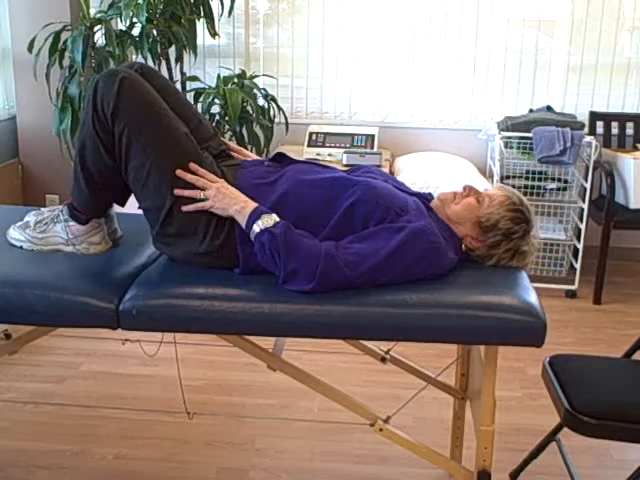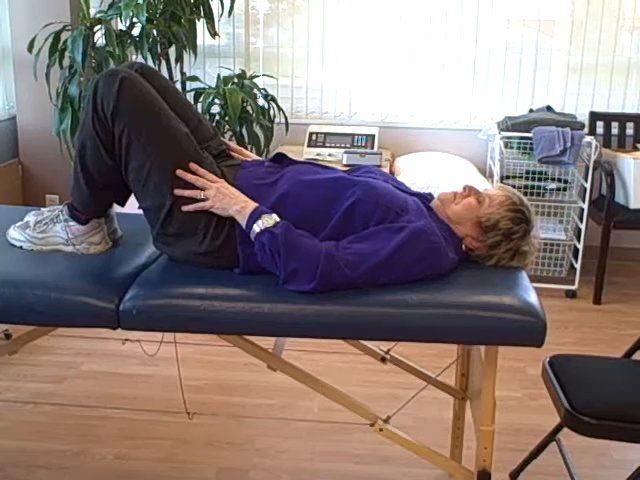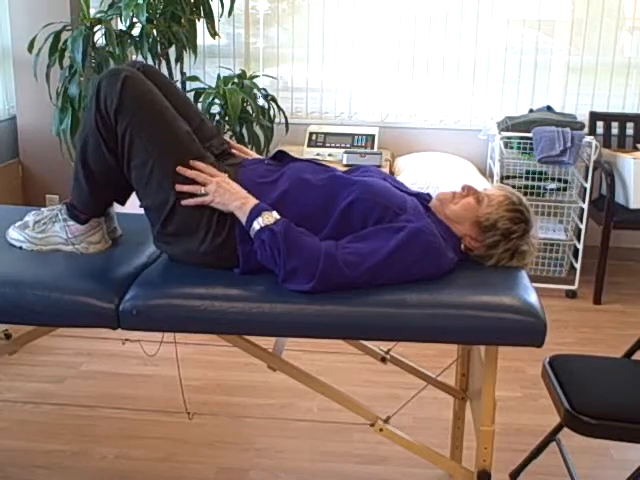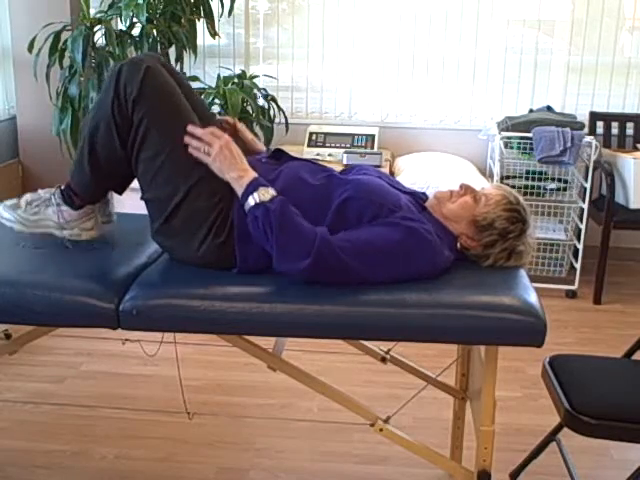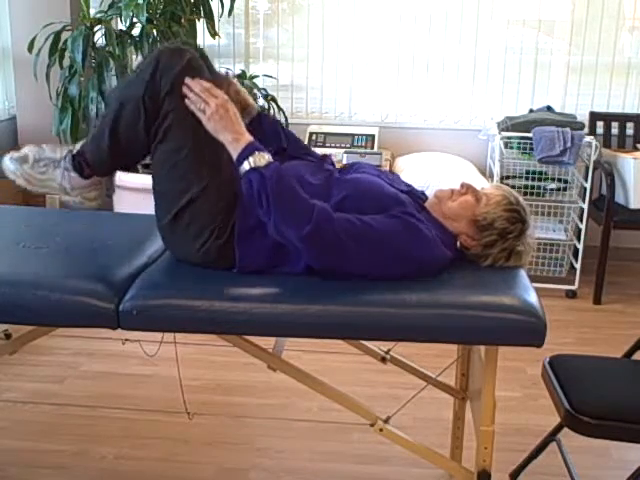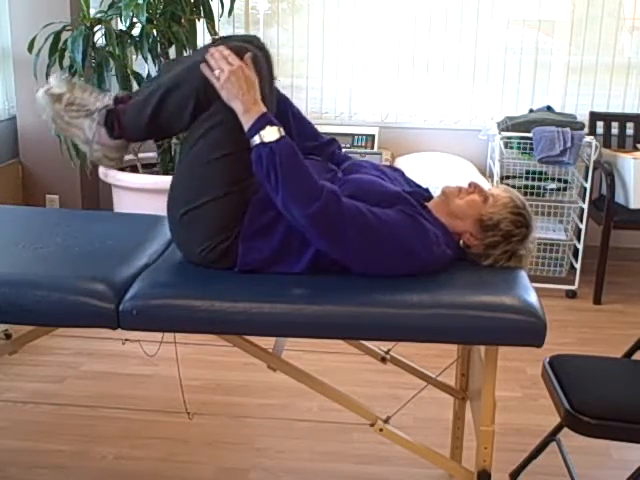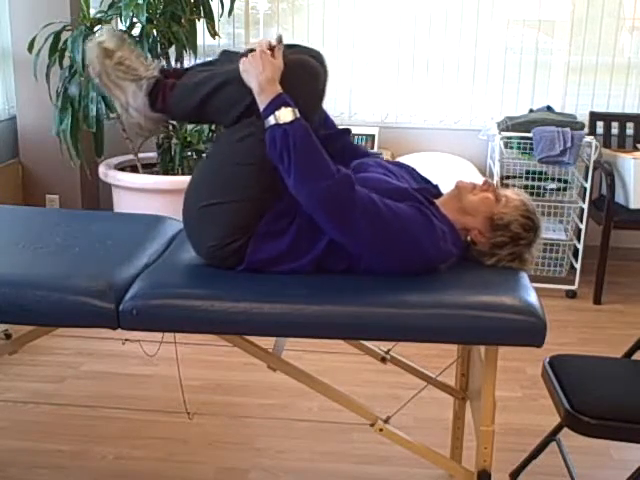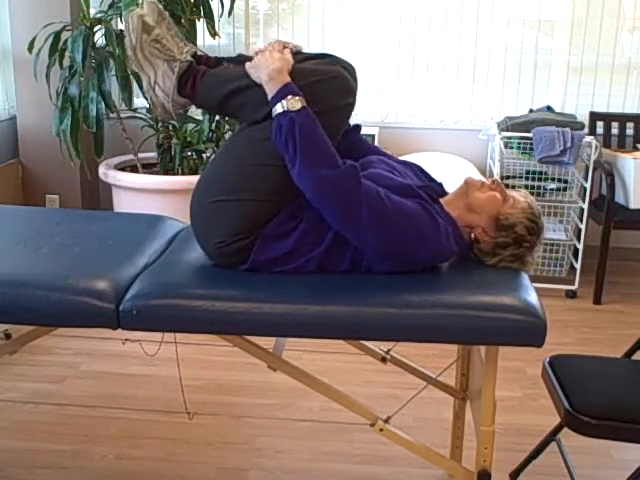
dt=0.3s
person 1, frame 1
left shoulder: (425, 244)
right shoulder: (421, 204)
left elbow: (314, 268)
left wrist: (243, 208)
right wrist: (259, 163)
left hip: (216, 229)
right hip: (238, 179)
left knee: (116, 91)
right knee: (134, 76)
left ankle: (84, 222)
right ankle: (94, 207)
person 1, frame 2
left shoulder: (424, 245)
right shoulder: (419, 205)
left elbow: (315, 269)
left wrist: (243, 208)
right wrist: (257, 163)
left hip: (216, 228)
right hip: (236, 181)
left knee: (115, 92)
right knee: (134, 76)
left ankle: (83, 224)
right ankle: (94, 210)
person 1, frame 3
left shoulder: (424, 245)
right shoulder: (420, 204)
left elbow: (314, 269)
left wrist: (245, 204)
right wrist: (259, 161)
left hip: (216, 228)
right hip: (236, 180)
left knee: (118, 90)
right knee: (135, 75)
left ankle: (84, 222)
right ankle: (92, 209)
person 1, frame 4
left shoulder: (418, 245)
right shoulder: (417, 205)
left elbow: (306, 255)
left wrist: (241, 174)
right wrist: (256, 152)
left hip: (215, 229)
right hip: (239, 188)
left knee: (135, 82)
right knee: (147, 73)
left ankle: (77, 207)
right ankle: (87, 196)
person 1, frame 5
left shoulder: (414, 244)
right shoulder: (416, 203)
left elbow: (305, 227)
right elbow: (322, 170)
left wrist: (236, 138)
right wrist: (251, 114)
left hip: (216, 230)
right hip: (244, 190)
left knee: (167, 72)
right knee: (179, 63)
left ankle: (82, 172)
right ankle: (92, 162)
person 1, frame 6
left shoulder: (414, 242)
right shoulder: (416, 198)
left elbow: (314, 207)
right elbow: (326, 154)
left wrist: (248, 106)
right wrist: (262, 93)
left hip: (217, 235)
right hip: (252, 195)
left knee: (224, 76)
right knee: (245, 51)
left ankle: (111, 125)
right ankle: (121, 113)
person 1, frame 7
left shoulder: (419, 237)
right shoulder: (425, 196)
left elbow: (324, 189)
right elbow: (341, 149)
left wrist: (269, 92)
right wrist: (284, 85)
left hip: (228, 235)
right hip: (271, 201)
left knee: (292, 72)
right knee: (297, 66)
left ankle: (157, 96)
right ankle: (167, 86)
person 1, frame 8
left shoulder: (420, 232)
right shoulder: (431, 195)
left elbow: (328, 179)
right elbow: (349, 149)
left wrist: (279, 85)
right wrist: (291, 76)
left hip: (234, 234)
right hip: (275, 205)
left knee: (329, 85)
right knee: (330, 76)
left ankle: (186, 81)
right ankle: (198, 72)
